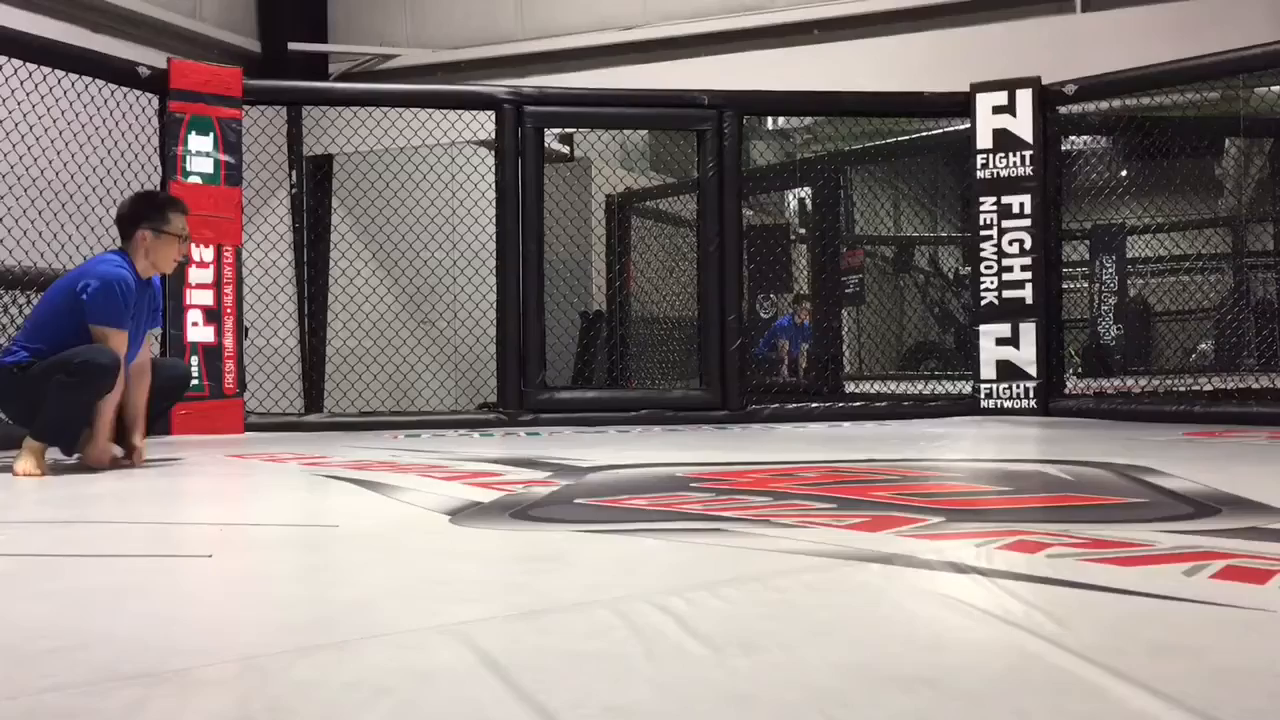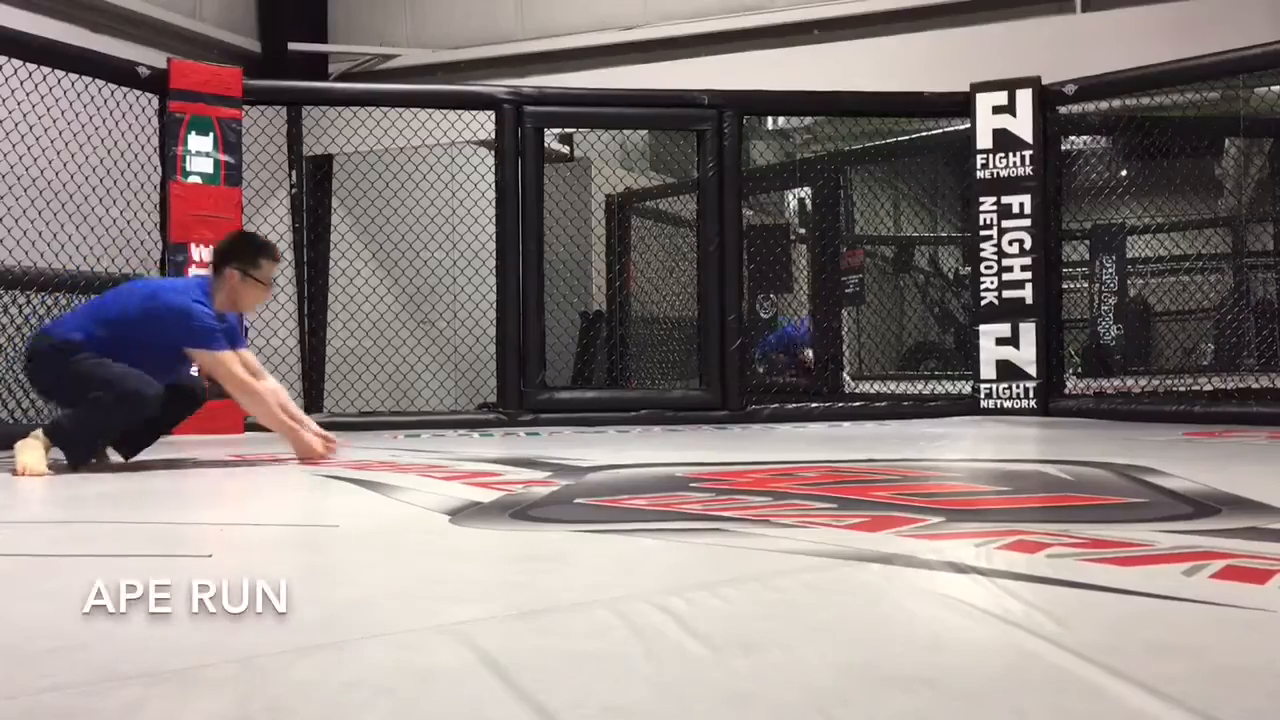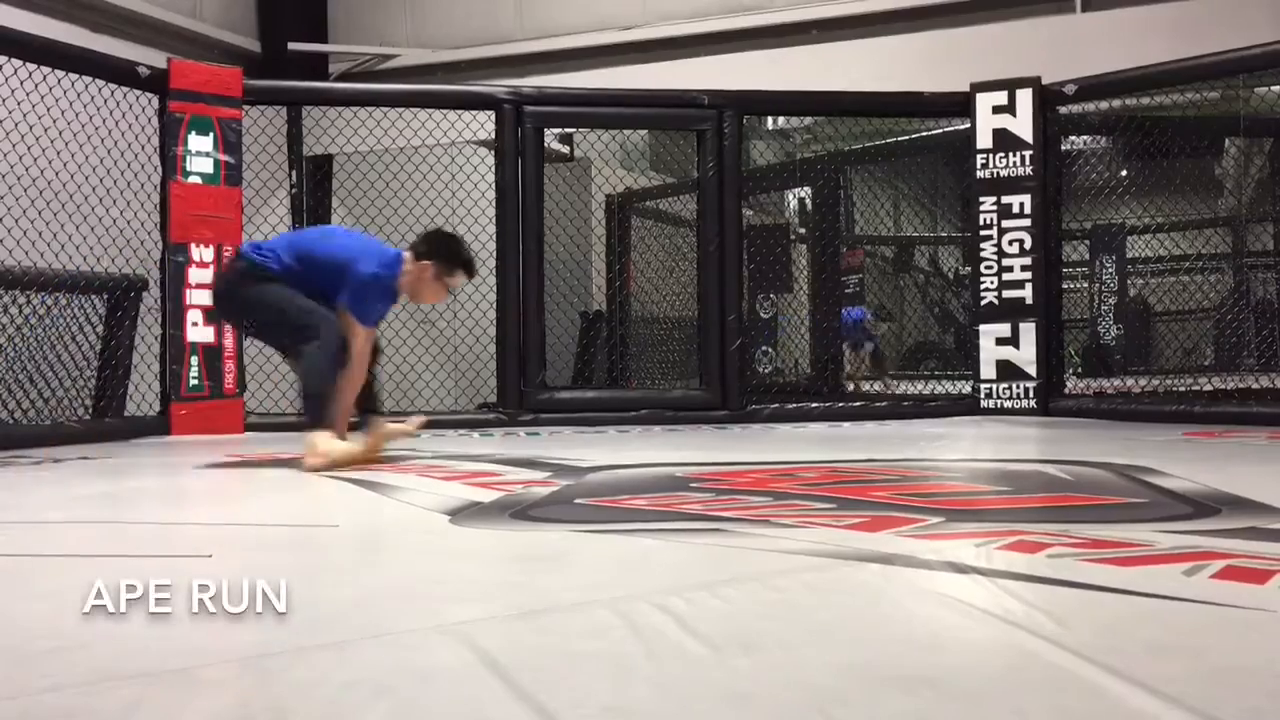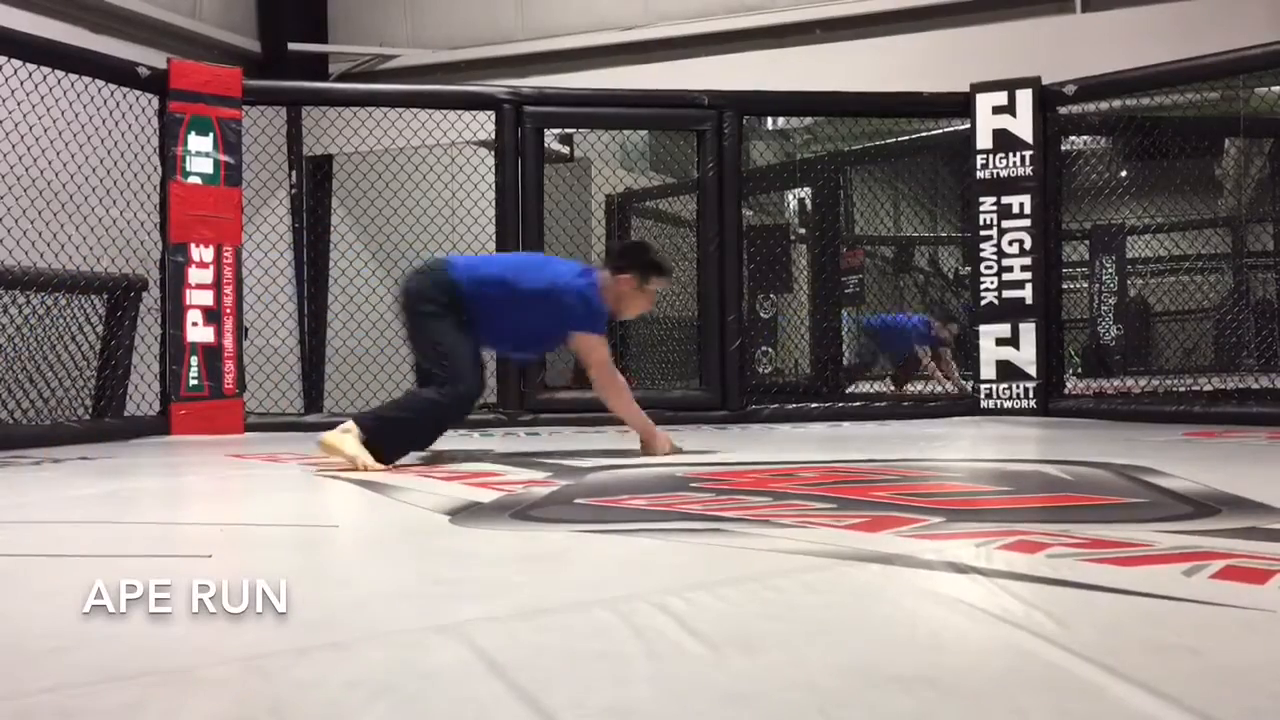
dt=0.5s
person 1, frame 1
left shoulder: (150, 284)
right shoulder: (111, 278)
left elbow: (139, 363)
right elbow: (114, 364)
left wrist: (136, 437)
right wrist: (100, 442)
left knee: (174, 373)
right knee: (100, 362)
left ankle: (83, 437)
right ankle: (36, 444)
person 1, frame 2
left shoulder: (220, 316)
right shoulder: (191, 308)
left elbow: (261, 380)
right elbow: (239, 386)
left wrist: (308, 427)
right wrist: (296, 436)
left hip: (101, 368)
right hip: (63, 353)
left knee: (189, 393)
right knee: (140, 393)
left ankle: (90, 441)
right ankle: (39, 441)
person 1, frame 3
left shoulder: (388, 274)
right shoulder: (373, 274)
left elbow: (360, 353)
right elbow: (352, 359)
right wrist: (334, 424)
left hip: (266, 282)
right hip: (243, 283)
left knee: (360, 344)
right knee: (330, 338)
left ankle: (348, 428)
right ankle: (320, 440)
person 1, frame 4
left shoulder: (579, 284)
right shoulder: (586, 293)
left elbow: (599, 373)
right elbow: (605, 376)
right wrist: (648, 432)
left hip: (442, 290)
right hip: (436, 295)
left knee: (453, 384)
right knee: (458, 388)
right ankle: (350, 435)
